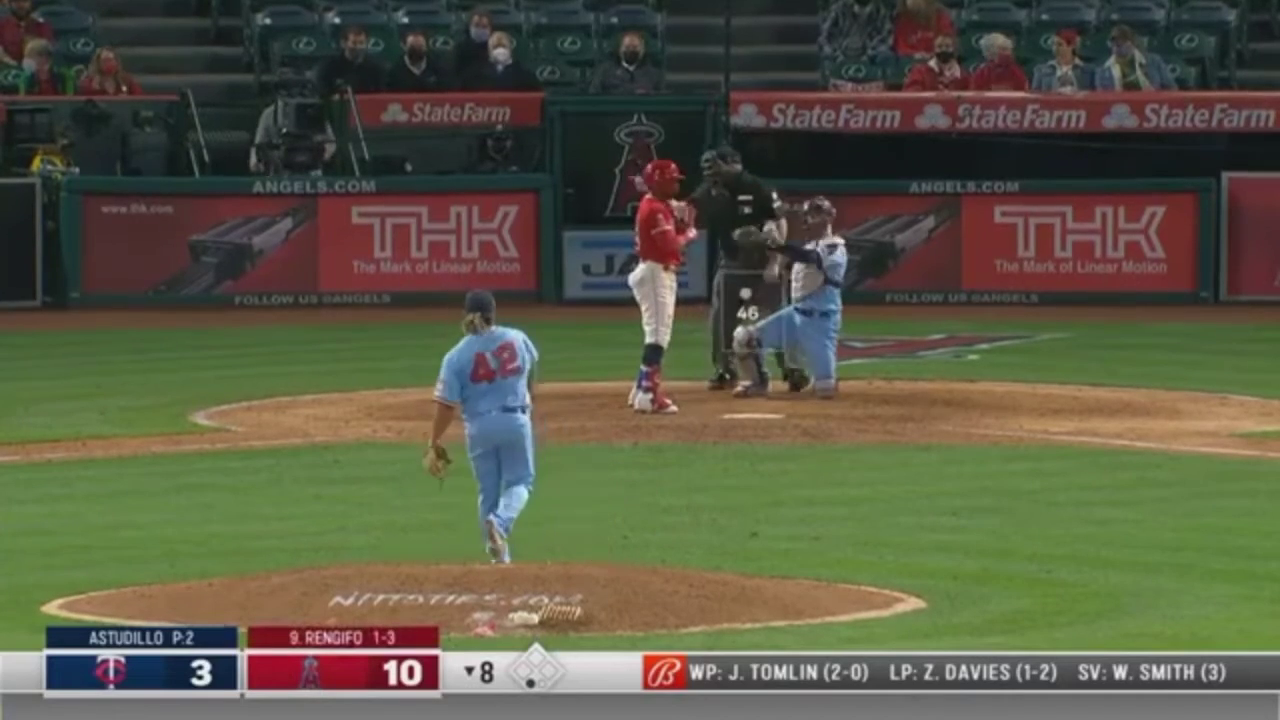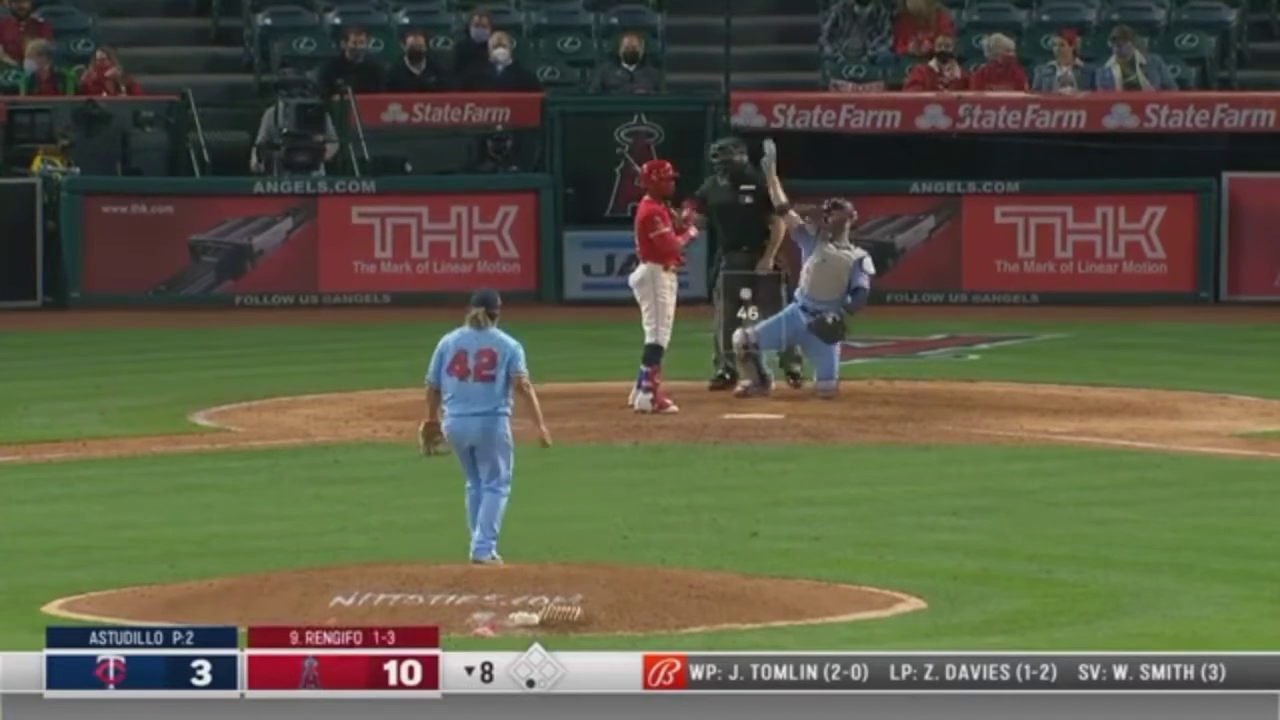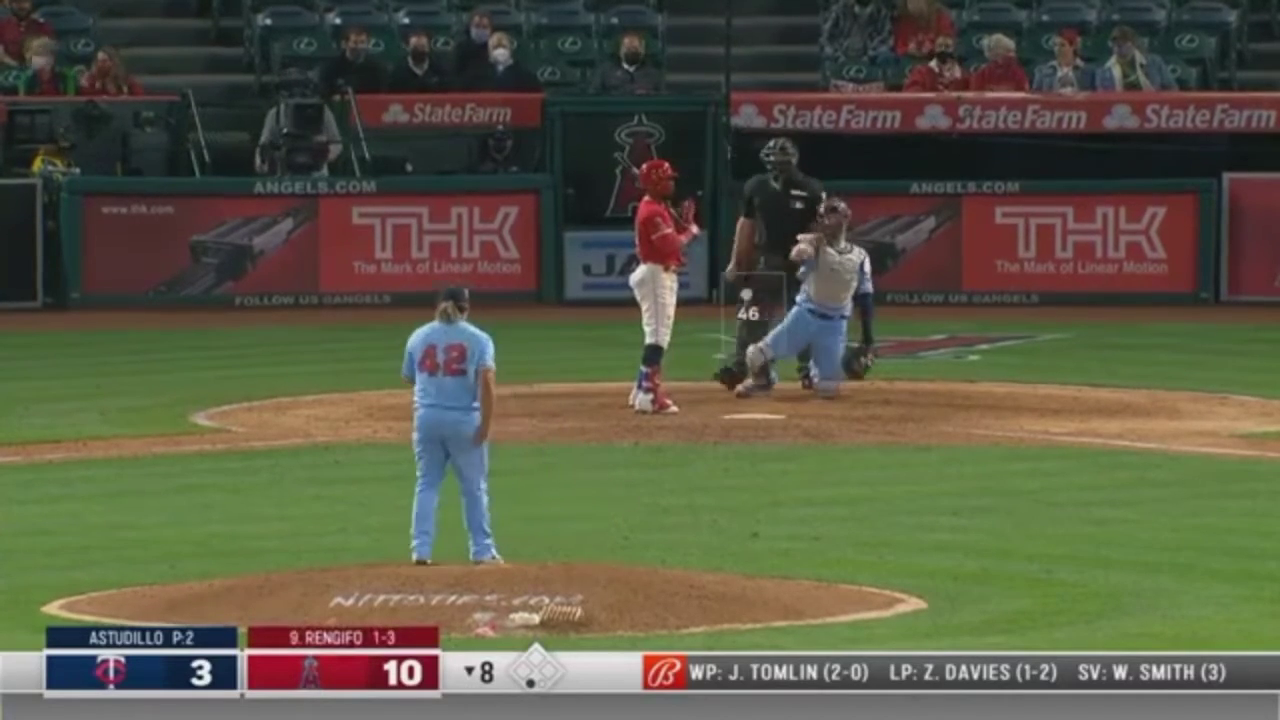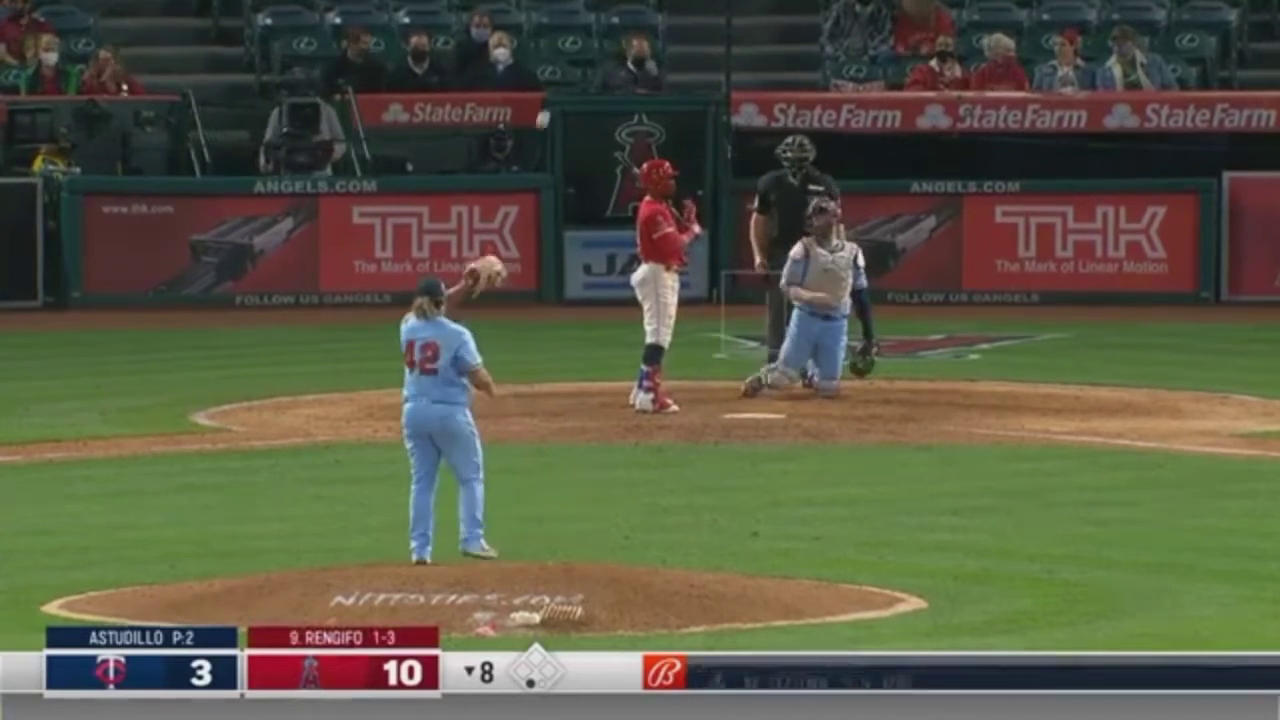
dt=0.5s
person 1, frame 1
left shoulder: (456, 356)
right shoulder: (517, 338)
left elbow: (446, 405)
right elbow: (531, 372)
left wrist: (434, 443)
left hip: (481, 427)
right hip: (516, 421)
left knee: (489, 491)
right knee: (520, 481)
left ankle: (499, 553)
right ankle: (500, 521)
person 1, frame 2
left shoulder: (448, 342)
right shoulder: (508, 345)
left elbow: (432, 387)
right elbow: (523, 387)
left wrist: (431, 420)
right wrist: (540, 424)
left hip: (455, 423)
right hip: (491, 424)
left knee: (474, 483)
right knee: (495, 486)
left ankle: (480, 542)
right ankle: (483, 548)
person 1, frame 3
left shoulder: (418, 337)
right shoulder: (479, 339)
left elbow: (409, 378)
right elbow: (487, 385)
right wrist: (486, 424)
left hip: (426, 417)
right hip: (464, 418)
left knee: (427, 484)
right knee: (474, 486)
left ankle: (420, 549)
right ankle: (482, 550)
person 1, frame 4
left shoulder: (408, 326)
right shoulder: (457, 334)
left elbow: (429, 308)
right elbow: (478, 378)
left wrist: (464, 287)
right wrist: (490, 388)
left hip: (414, 412)
right hip: (450, 413)
left knee: (421, 482)
right knee: (470, 477)
left ankle: (420, 549)
right ankle: (472, 540)
person 2, frame 1
left shoulder: (662, 206)
right shoulder: (654, 209)
left elbow: (674, 234)
right elbow: (672, 244)
left wrist: (684, 221)
right wrist: (690, 233)
left hip: (661, 273)
right hip: (655, 274)
left knee: (657, 334)
right knee: (658, 335)
left ankle: (642, 390)
right ankle: (647, 396)
person 2, frame 2
left shoulder: (660, 207)
right shoulder: (651, 211)
left elbow: (674, 233)
right elbow: (671, 246)
left wrist: (685, 220)
right wrist: (691, 231)
left hip: (663, 274)
right hip: (655, 274)
left knee: (657, 334)
right knee: (658, 335)
left ankle: (642, 390)
right ankle: (648, 395)
person 2, frame 3
left shoulder: (660, 207)
right shoulder: (652, 211)
left elbow: (675, 234)
right elbow: (673, 246)
left wrist: (685, 218)
right wrist: (692, 230)
left hip: (663, 274)
right hip: (656, 275)
left knee: (657, 335)
right knee: (658, 335)
left ankle: (642, 390)
right ankle: (648, 396)
person 2, frame 4
left shoulder: (661, 206)
right shoulder: (653, 211)
left elbow: (677, 232)
right elbow: (675, 245)
left wrist: (687, 218)
right wrist: (693, 229)
left hip: (664, 274)
right hip: (658, 274)
left knee: (658, 334)
right knee: (659, 335)
left ankle: (643, 389)
right ankle: (649, 395)
person 3, frame 1
left shoulder: (758, 190)
right shoulder: (709, 192)
left elbow: (779, 226)
left wrist: (774, 262)
left hip: (760, 264)
right hip: (728, 265)
right knee: (720, 319)
left ankle: (791, 369)
right ankle: (724, 371)
person 3, frame 2
left shoulder: (761, 183)
right shoulder: (711, 186)
left elbow: (778, 223)
right elbow: (695, 216)
left wrist: (769, 257)
left hip: (760, 259)
right hip: (729, 259)
right knee: (724, 316)
left ankle: (792, 366)
right ankle: (726, 371)
person 3, frame 3
left shoulder: (811, 189)
right shoulder: (756, 186)
right elbow: (746, 224)
right wrist: (735, 261)
left hip: (799, 262)
right hip: (767, 261)
right knee: (751, 315)
left ankle: (809, 370)
right ankle: (737, 368)
person 3, frame 4
left shoulder: (825, 185)
right shoulder: (768, 182)
right elbow: (758, 220)
right wrist: (759, 254)
right hip: (779, 258)
right knee: (777, 315)
person 4, frame 1
left shoulder: (834, 245)
right shoulder: (811, 246)
left elbow: (810, 258)
left wrist: (776, 246)
left hip: (821, 320)
right hip: (795, 313)
left knee: (825, 389)
right knee: (743, 337)
left ankle: (822, 376)
right ankle: (757, 382)
person 4, frame 2
left shoulder: (859, 259)
right shoulder: (813, 239)
left elbow: (861, 294)
right elbow: (783, 209)
left wrist: (844, 313)
right wrist: (771, 170)
left hip: (827, 324)
right hip: (797, 314)
left knee: (827, 390)
right knee: (742, 340)
right ankle: (760, 382)
person 4, frame 3
left shoulder: (859, 257)
right shoulder: (814, 244)
left elbow: (865, 300)
right elbow: (795, 255)
left wrist: (867, 341)
right wrist: (800, 250)
left hip: (834, 325)
right hip: (804, 315)
left knee: (828, 389)
right knee: (757, 355)
left ankle: (817, 373)
person 4, frame 4
left shoulder: (852, 252)
right shoulder: (803, 249)
left elbow: (861, 295)
right elbow: (786, 287)
left wrist: (869, 335)
right wrist: (811, 296)
left hip: (836, 324)
right hip: (805, 319)
left knee: (829, 389)
right knee: (783, 379)
left ankle: (813, 371)
right ankle: (766, 376)
